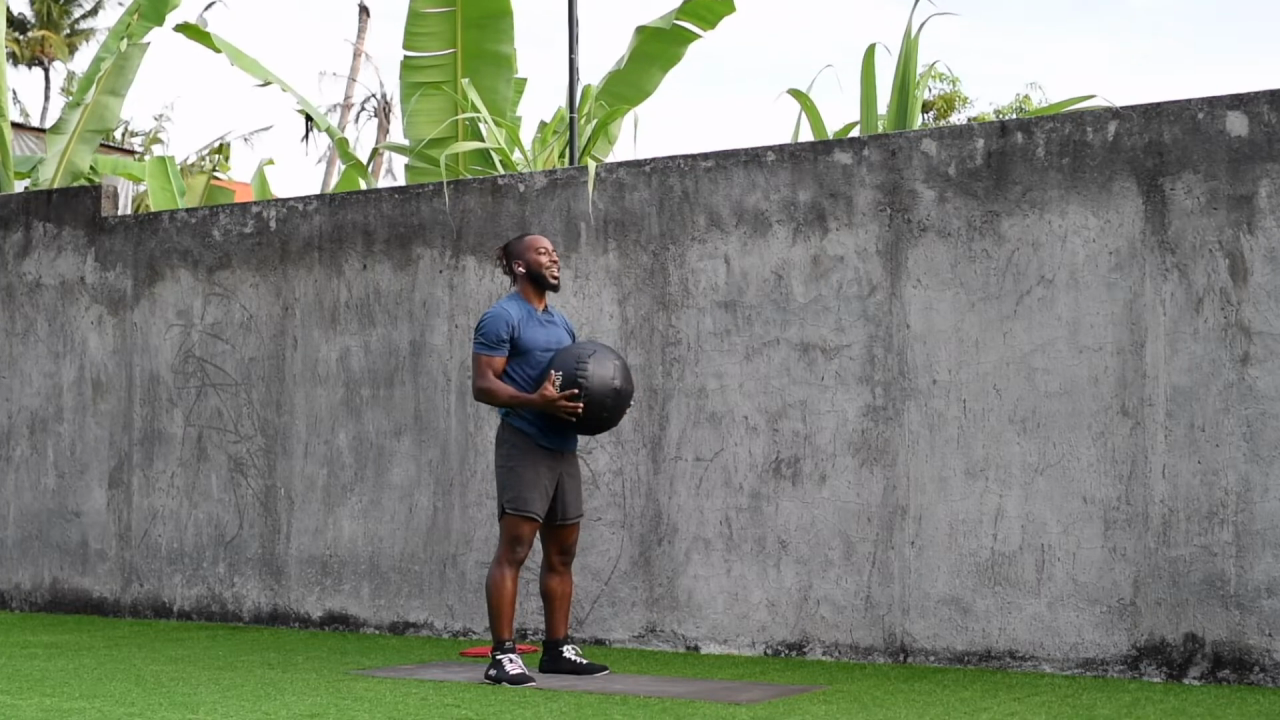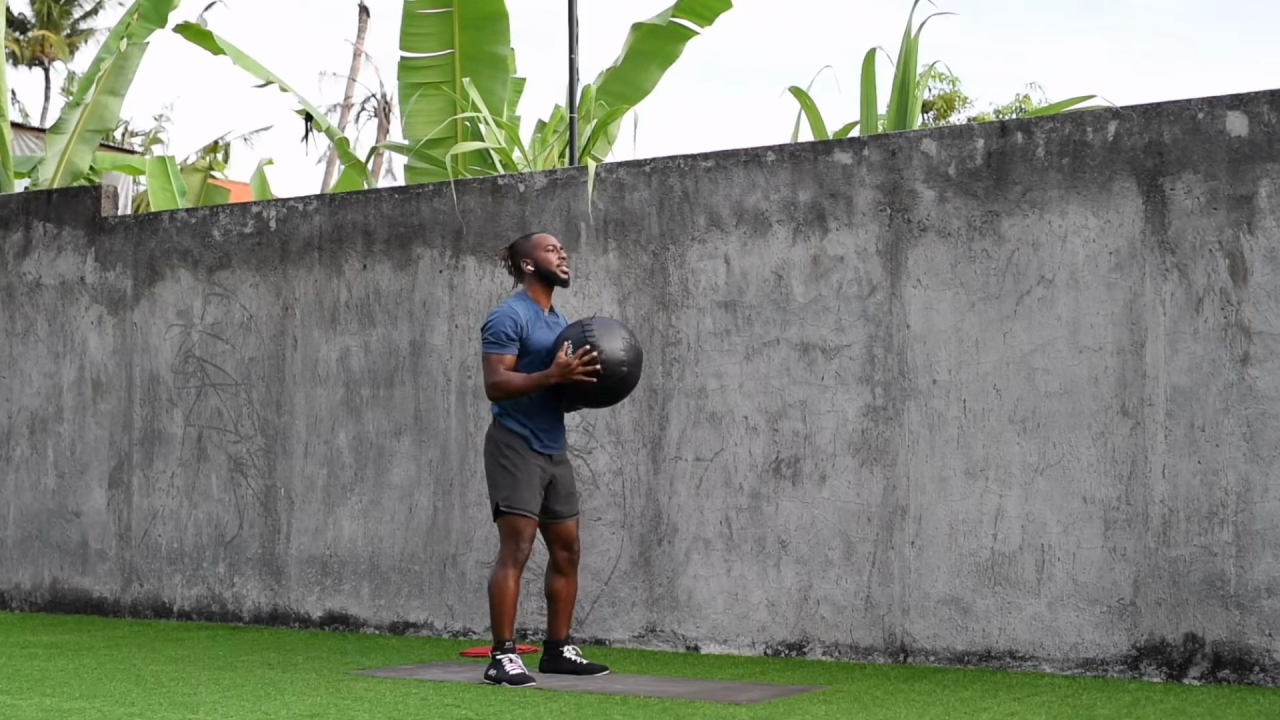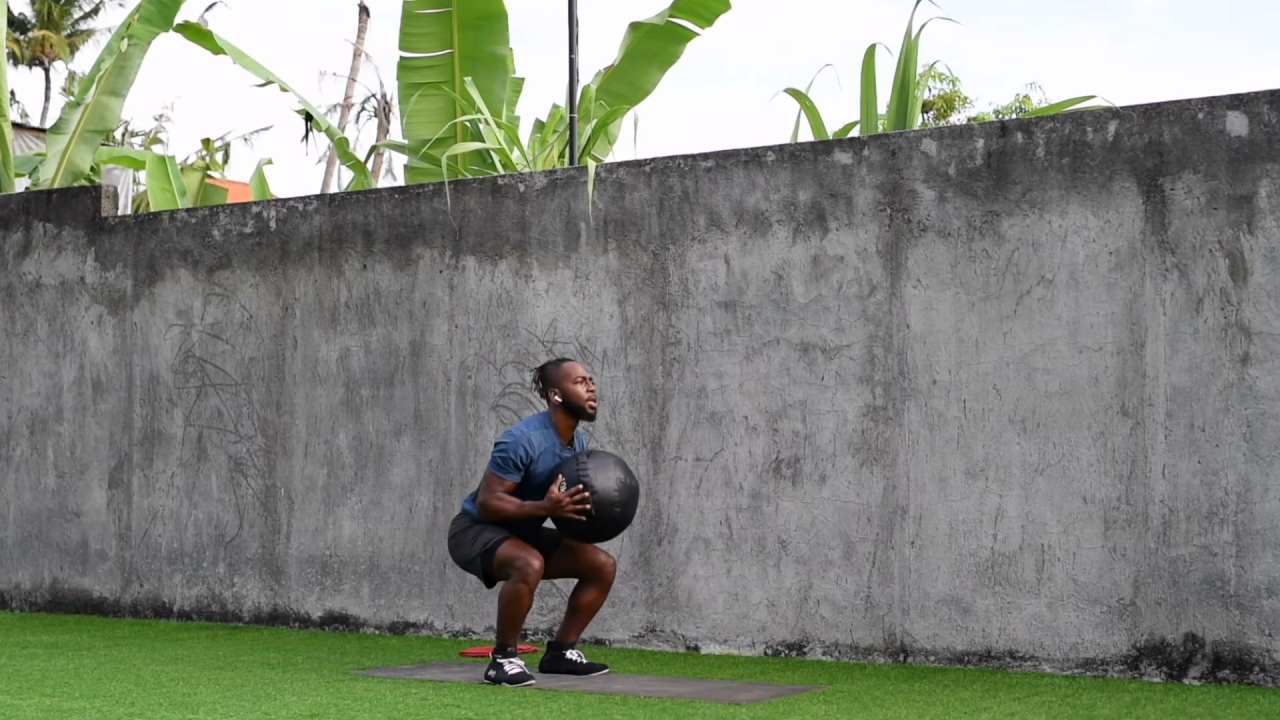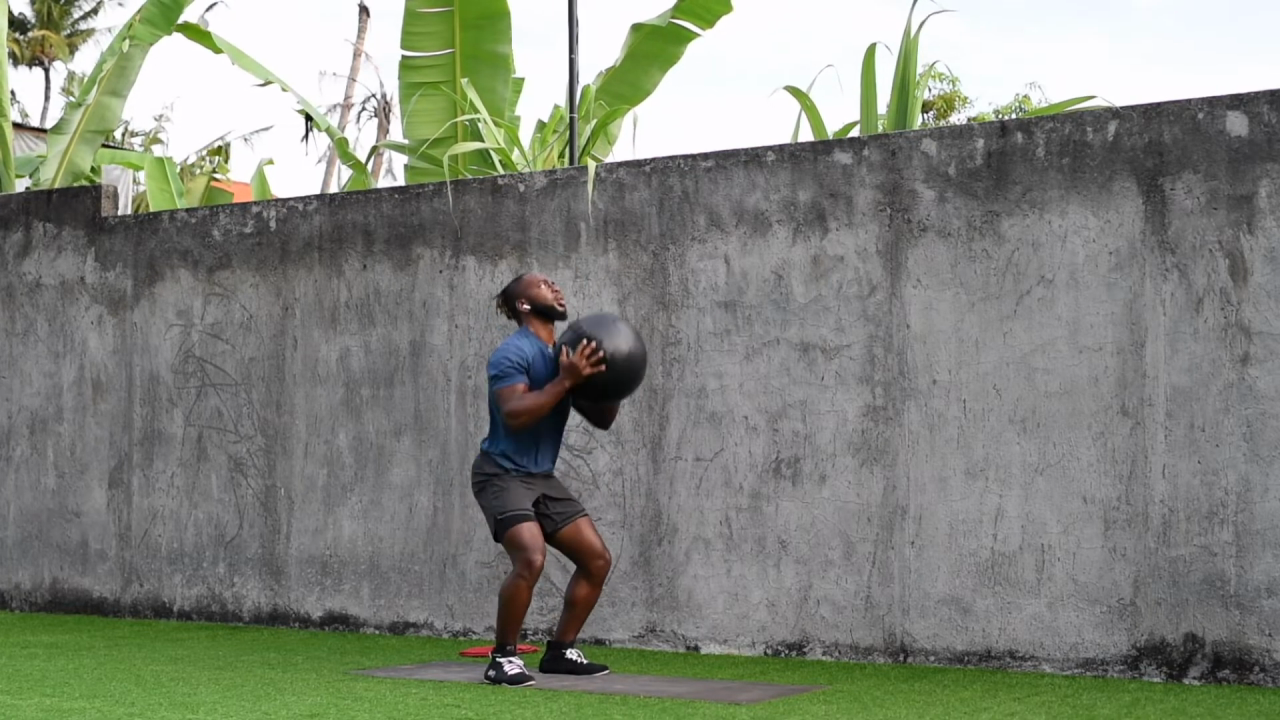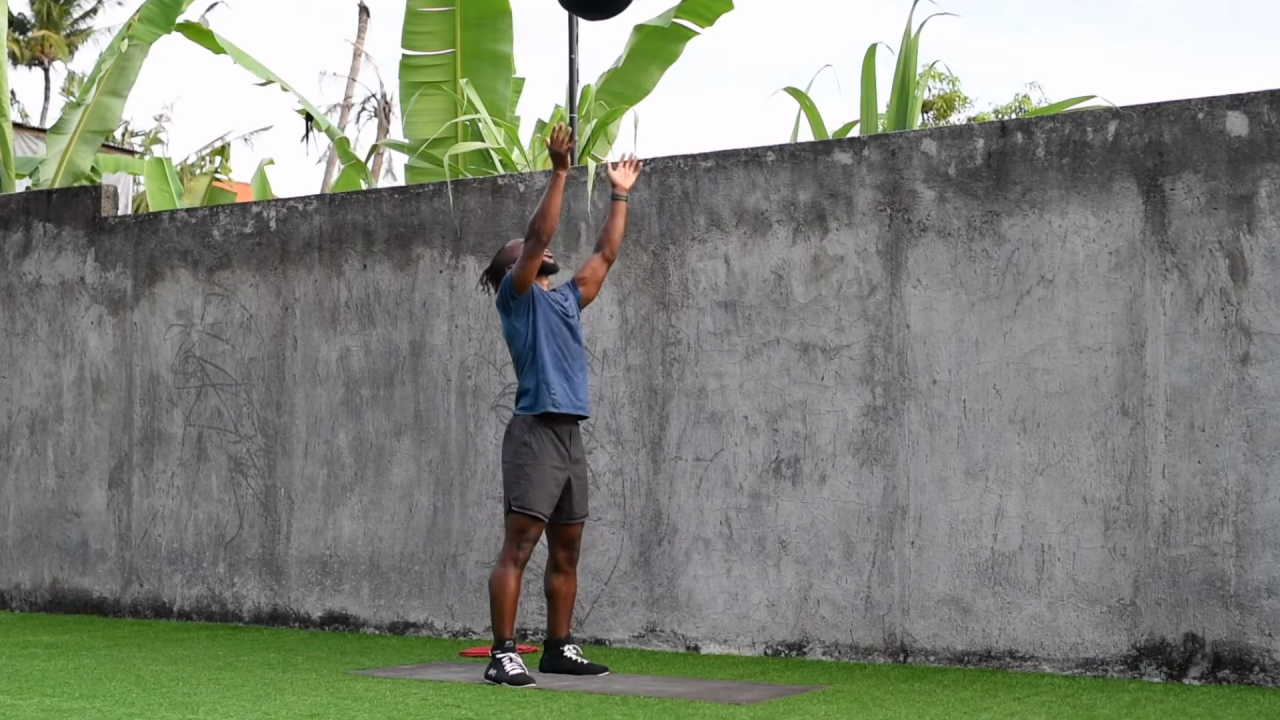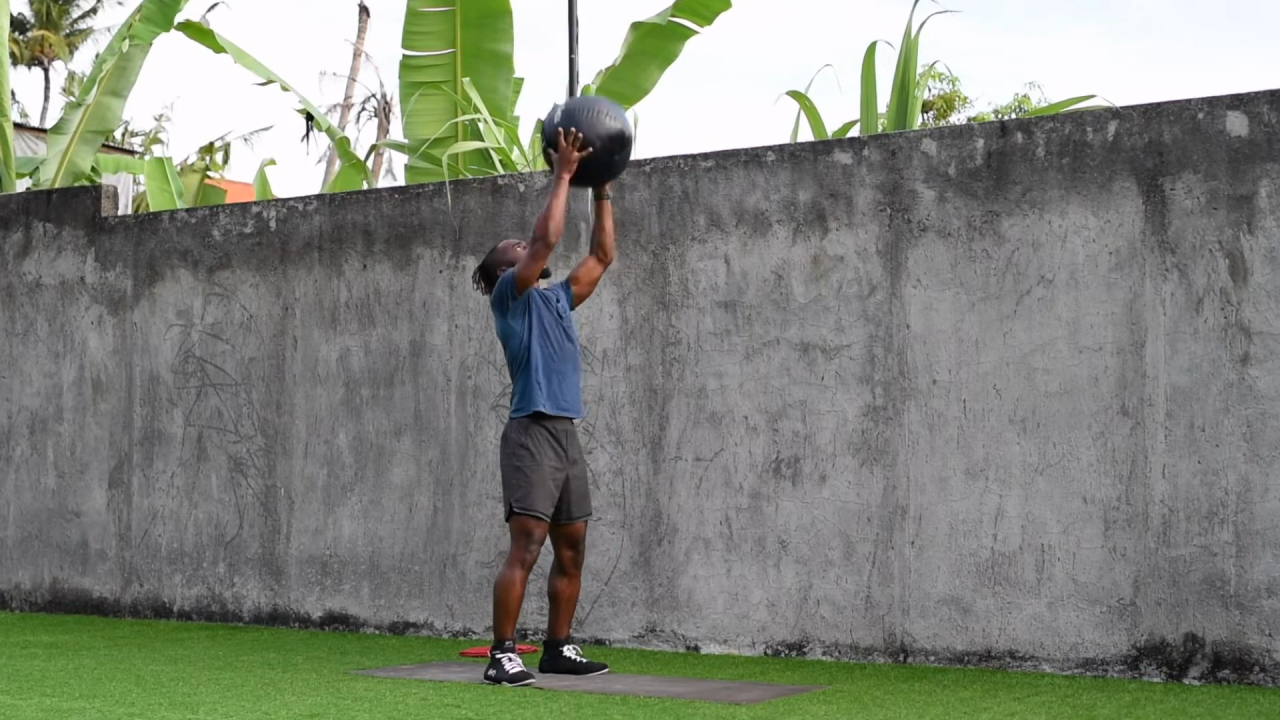
dt=0.5s
person 1, frame 1
left shoulder: (561, 322)
right shoulder: (502, 317)
right elbow: (483, 385)
right wrist: (536, 401)
left hip: (563, 446)
right hip: (525, 444)
left knee: (561, 554)
right knee: (513, 550)
left ankle: (557, 648)
right ankle: (502, 655)
person 1, frame 2
left shoulder: (560, 320)
right shoulder: (509, 316)
right elbow: (495, 383)
left wrist: (588, 378)
right wrist: (552, 374)
left hip: (554, 449)
right hip: (515, 446)
left knee: (567, 552)
right knee: (516, 551)
left ankle: (558, 649)
right ankle: (502, 655)
person 1, frame 3
left shoulder: (578, 442)
right shoulder: (524, 440)
left elbow: (571, 498)
right elbow: (488, 502)
left wrist: (590, 504)
right wrist: (546, 508)
left hip: (524, 531)
right hip: (477, 528)
left knee: (603, 567)
right knee: (529, 566)
left ankle: (561, 651)
right ankle: (503, 657)
person 1, frame 4
left shoulder: (564, 356)
right shoulder: (510, 353)
left elbow: (602, 419)
right elbow: (513, 416)
right wrist: (566, 383)
left hip: (543, 477)
right hip: (502, 474)
left knee: (597, 557)
right knee: (531, 557)
left ankle: (560, 650)
right ankle: (503, 657)
person 1, frame 5
left shoulder: (566, 299)
right shoulder: (517, 297)
left elbow: (607, 252)
right elbow: (539, 234)
left wrist: (621, 194)
right wrist: (560, 169)
left hip: (570, 435)
right hip: (535, 432)
left knee: (565, 554)
right knee: (518, 549)
left ankle: (558, 648)
right ankle: (503, 654)
person 1, frame 6
left shoulder: (553, 294)
right shoulder: (510, 293)
left elbow: (600, 257)
right elbow: (544, 242)
left wrist: (601, 191)
right wrist: (557, 182)
left hip: (565, 435)
right hip: (530, 437)
left knee: (571, 546)
right knee: (525, 547)
left ankle: (558, 646)
right ankle: (502, 652)
